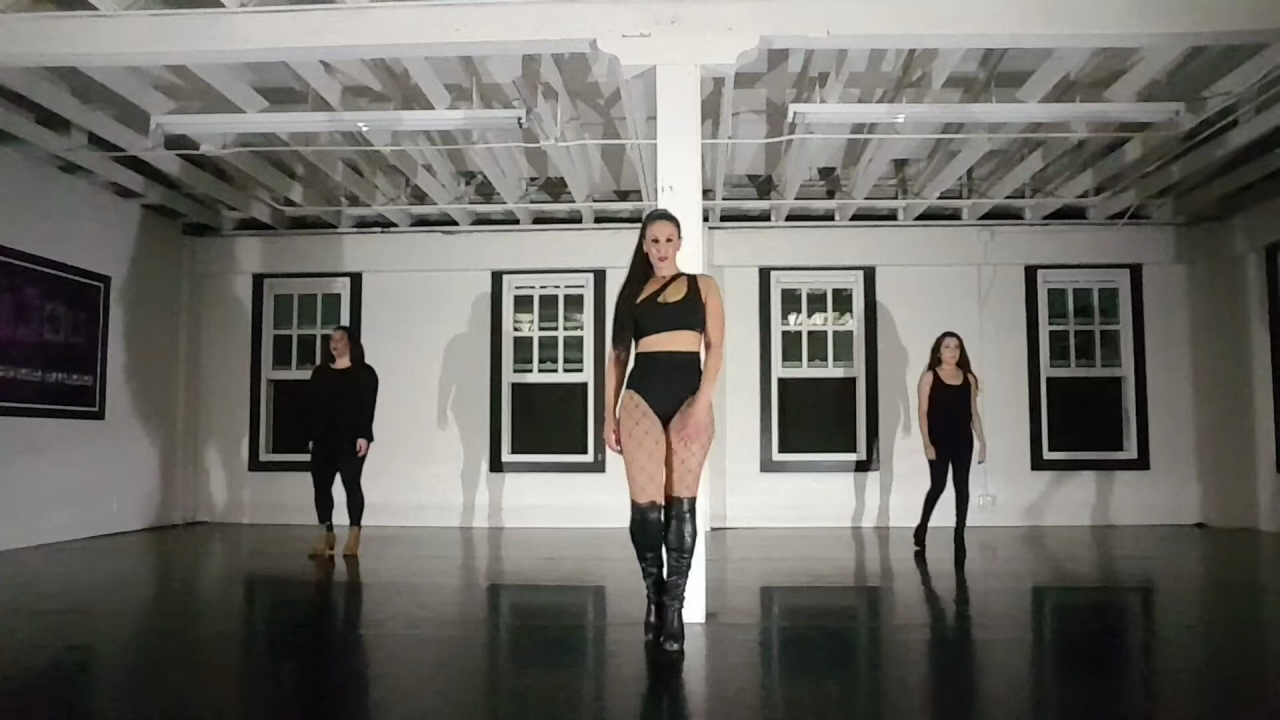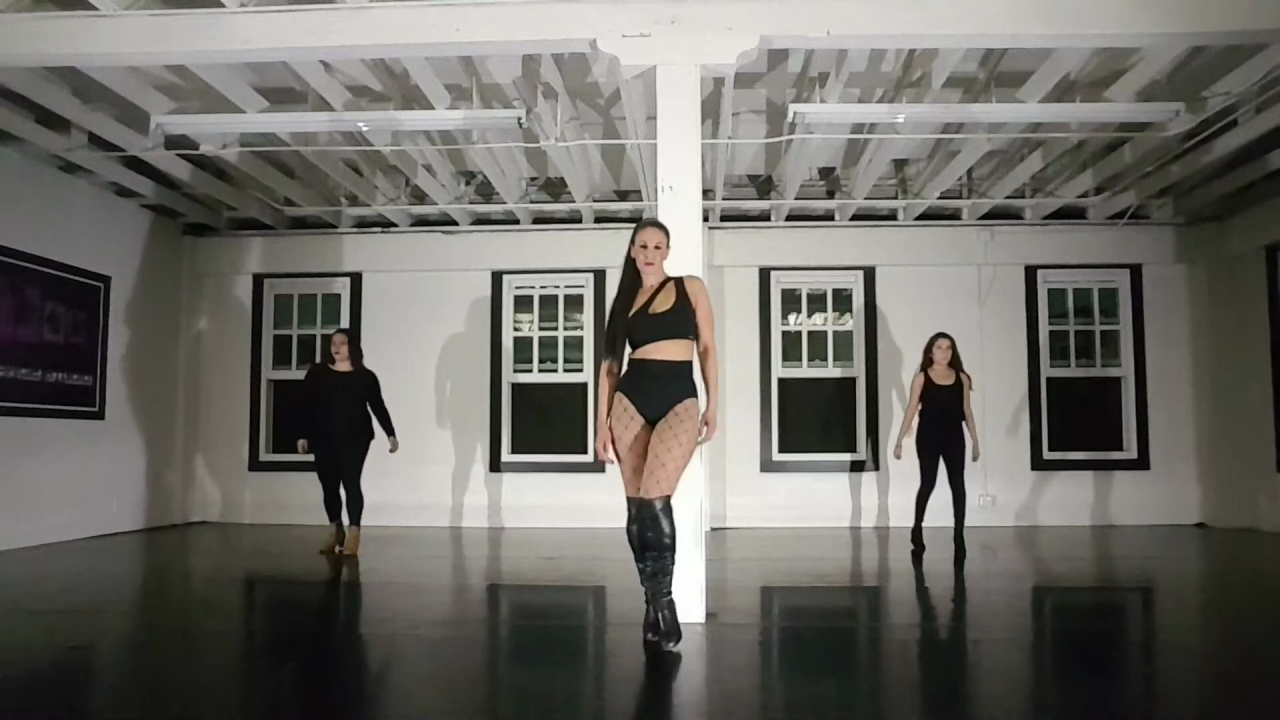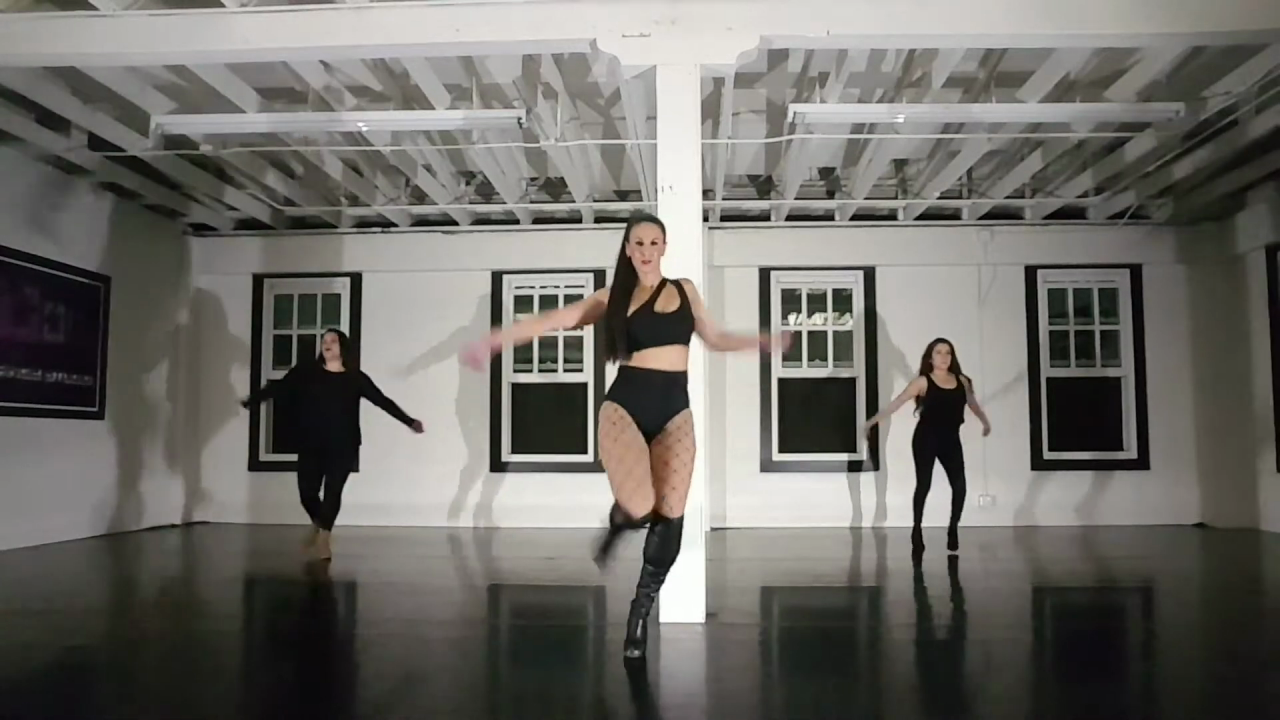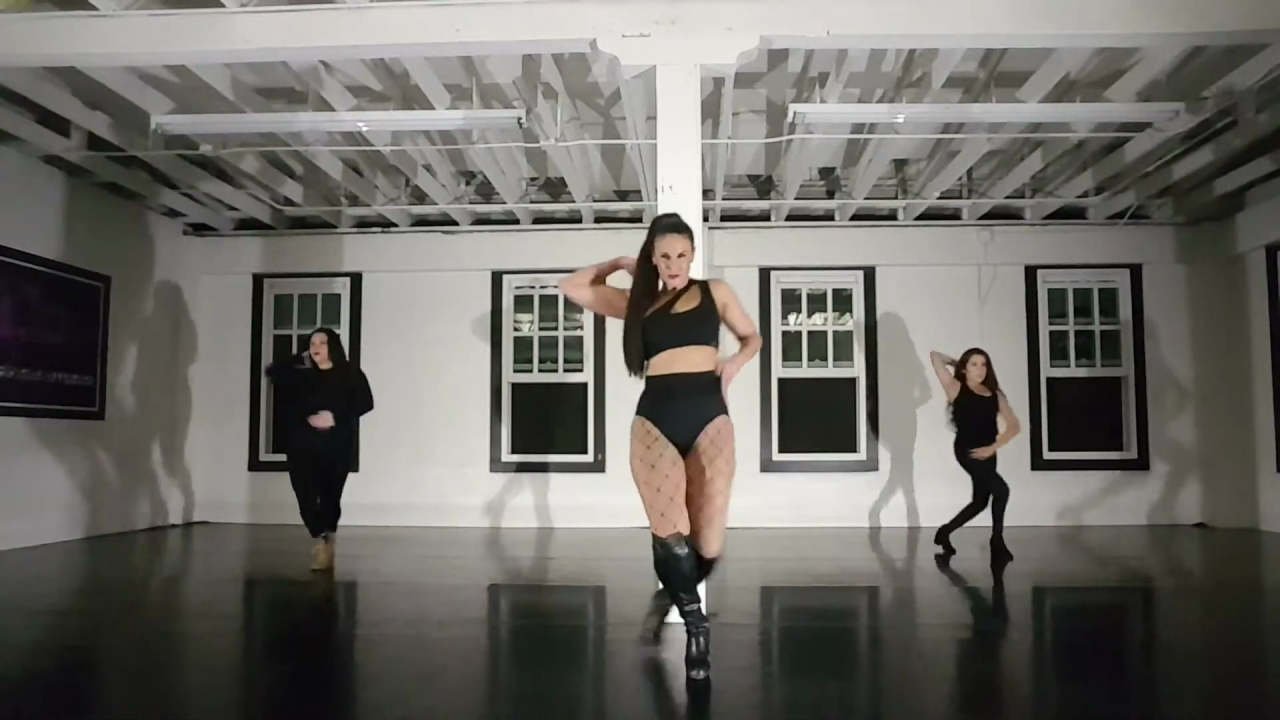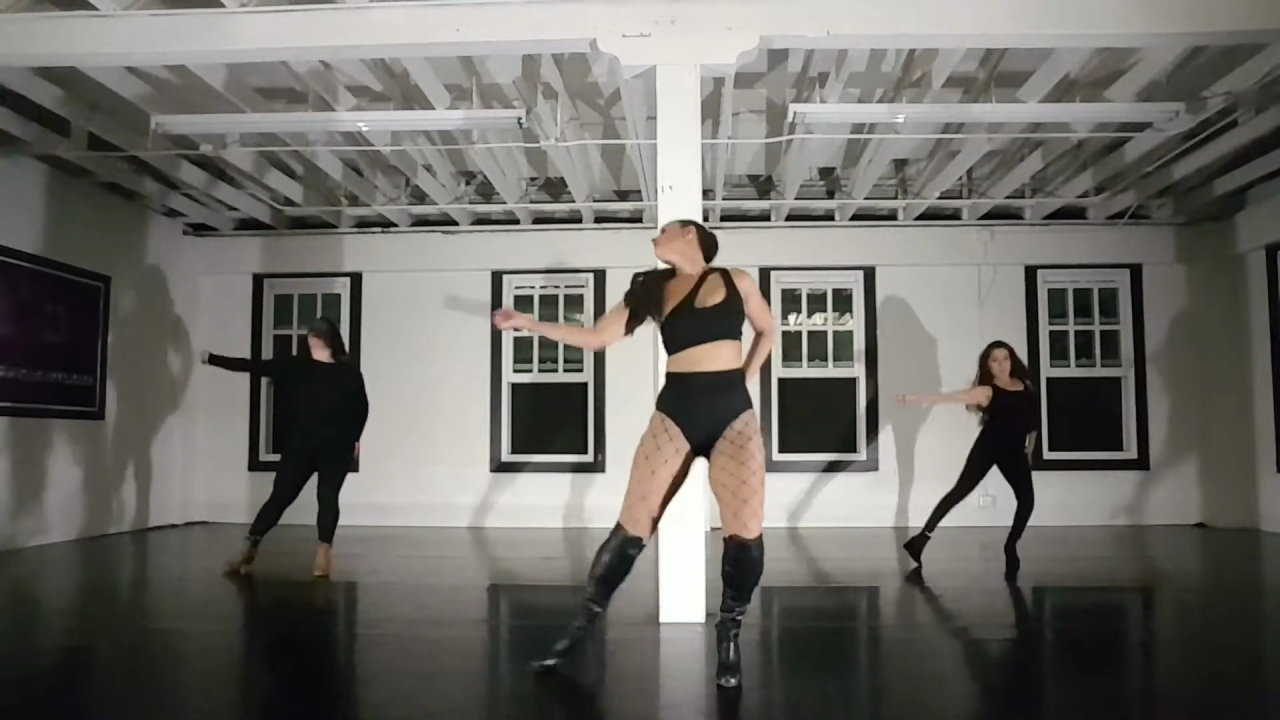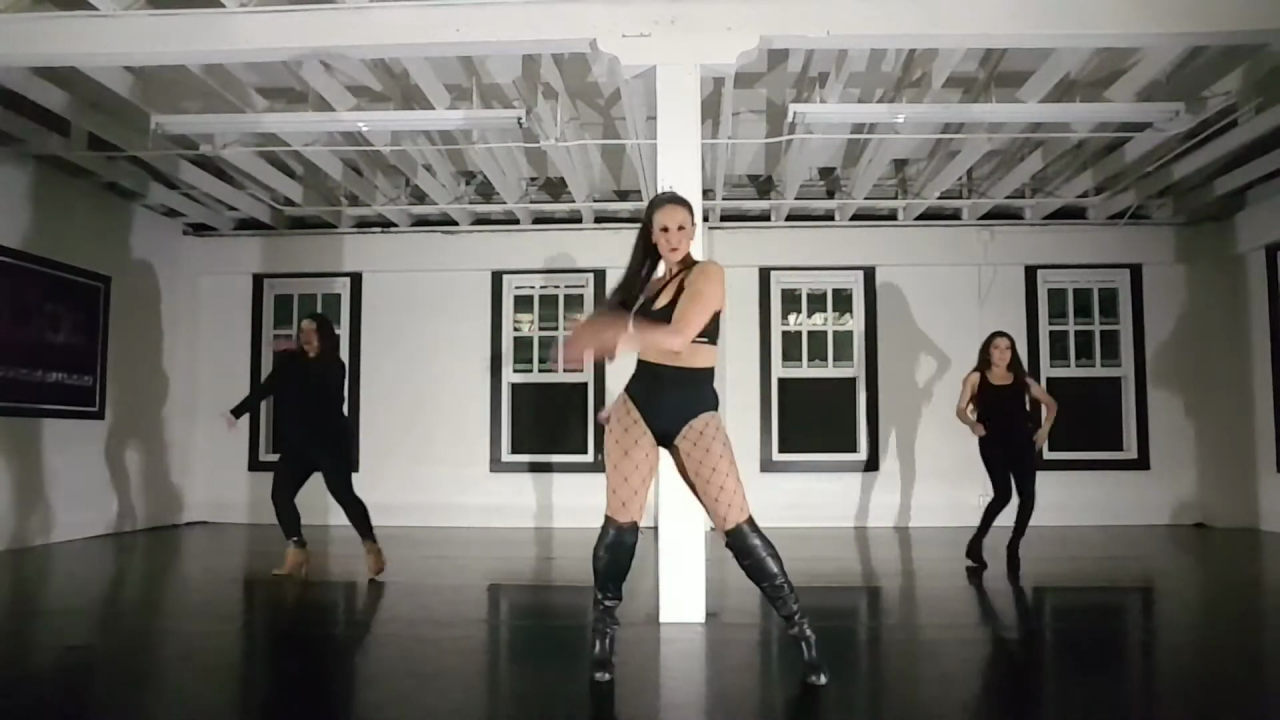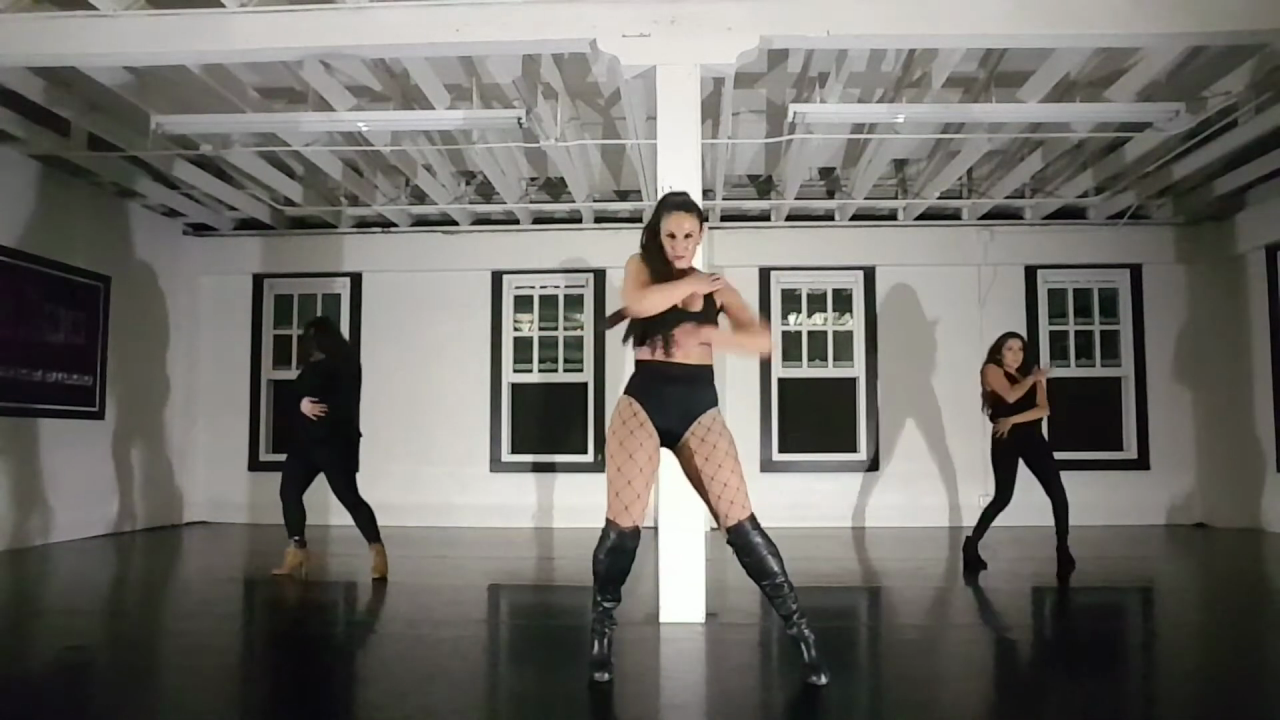
dt=0.7s
person 1, frame 1
left shoulder: (702, 285)
right shoulder: (631, 290)
left elbow: (715, 346)
right elbow: (617, 355)
left wrist: (703, 398)
right wrist: (610, 414)
left hip: (689, 393)
right hip: (641, 395)
left knee: (681, 503)
right knee: (645, 503)
left ankle: (674, 607)
right ankle: (654, 595)
person 1, frame 2
left shoulder: (691, 287)
right shoulder: (624, 300)
left elbow: (707, 347)
right elbow: (610, 364)
left wrist: (712, 404)
right wrist: (602, 423)
left hip: (679, 400)
right hip: (631, 401)
left knee: (655, 497)
right knee: (637, 505)
left ankle: (664, 601)
right ankle: (652, 602)
person 1, frame 3
left shoulder: (686, 292)
right shoulder: (611, 297)
left elbow: (712, 337)
right elbow: (555, 319)
left wrist: (758, 341)
right wrist: (496, 339)
left hip: (675, 409)
right hip: (624, 407)
left knee: (671, 514)
right knee: (638, 508)
left ankle: (642, 608)
right ankle: (617, 526)
person 1, frame 4
left shoulder: (714, 291)
right shoulder: (635, 301)
left elbow: (752, 336)
right elbow: (572, 287)
left wrist: (735, 361)
right wrist: (620, 264)
left hip: (709, 418)
right hip: (654, 421)
left knee: (707, 545)
right knee: (670, 535)
left ankle: (667, 598)
right ankle: (696, 625)
person 1, frame 5
left shoulder: (735, 281)
right shoulder: (650, 289)
left elbow: (767, 331)
right elbow: (594, 338)
left wrist: (742, 375)
right wrist: (535, 325)
left hip: (733, 413)
right hip: (675, 414)
left knee: (746, 532)
right knee: (632, 529)
left ankle: (728, 631)
right ankle: (584, 624)
person 1, frame 6
left shoulder: (707, 274)
right shoulder: (645, 282)
left elbow: (677, 339)
left wrist: (622, 331)
left hip: (695, 409)
right hip: (638, 403)
left knee: (737, 524)
right knee: (621, 521)
left ankle: (800, 629)
right ankle: (602, 630)
person 1, frame 7
left shoulder: (715, 286)
right shoulder: (639, 267)
left elbow: (763, 341)
right elbow: (636, 302)
left wrist: (708, 334)
right wrist: (689, 291)
left hip: (700, 407)
right hip: (643, 402)
left knee: (741, 523)
right knee: (624, 523)
left ankle: (802, 631)
right ankle: (601, 631)
person 2, frame 1
left shoulder: (364, 373)
right shoulder: (320, 372)
left elbow: (368, 406)
right elbow: (313, 407)
left wrist: (364, 435)
right wrist: (312, 437)
left hip: (351, 439)
right hip: (323, 438)
left knee: (351, 484)
right knee: (320, 485)
left ankle: (354, 535)
right ankle: (327, 535)
person 2, frame 2
left shoulder: (365, 377)
right shoulder: (317, 373)
left elbow: (378, 406)
right elbow: (307, 406)
left wrist: (391, 434)
right wrist: (304, 435)
left hip: (355, 439)
right hip: (324, 439)
left knee: (351, 483)
right knee: (329, 486)
left ankle: (353, 534)
right ankle: (336, 531)
person 2, frame 3
left shoulder: (356, 378)
right shoulder: (308, 371)
left elbow: (381, 400)
right elbow: (279, 387)
left wrist: (409, 421)
right wrist: (250, 402)
left hip: (343, 444)
right hip: (311, 442)
left knee: (332, 491)
right knee: (307, 491)
left ankle: (324, 535)
right ankle: (317, 525)
person 2, frame 4
left shoulder: (349, 373)
right shoulder: (301, 374)
left elbow: (366, 403)
right elbow: (273, 372)
left wrist: (335, 416)
right wrist: (300, 358)
left hip: (336, 448)
right hip: (301, 447)
left knee: (329, 499)
right knee: (306, 497)
left ankle: (327, 537)
right ankle: (322, 543)
person 2, frame 5
left shoulder: (347, 372)
right shoulder: (294, 366)
left elbow: (361, 406)
right elbow: (252, 367)
left wrist: (355, 436)
right wrist: (214, 360)
left hip: (336, 446)
right hip: (299, 444)
left knee: (327, 498)
right knee: (280, 496)
left ankle: (324, 553)
right ankle: (249, 549)
person 2, frame 6
left shoulder: (331, 364)
right shoulder: (292, 364)
right elbow: (265, 389)
right wrist: (237, 412)
left hip: (330, 441)
right hip: (298, 443)
left knee: (344, 494)
right knee: (280, 494)
left ankle: (372, 548)
right ankle: (297, 552)
person 2, frame 7
left shoulder: (343, 363)
right shoulder: (316, 367)
right elbow: (302, 390)
right wrist: (301, 402)
left hip: (336, 440)
right hip: (307, 440)
left knee: (348, 496)
right knee: (289, 491)
left ankle: (378, 552)
right ankle: (297, 553)
person 3, frame 1
left shoulder: (969, 378)
right shoulder: (929, 377)
left elbow: (974, 413)
right elbow: (923, 412)
left wrist: (982, 442)
right wrist: (926, 442)
left hip: (963, 438)
right hip: (939, 438)
left knee: (962, 486)
right knee: (939, 485)
left ankle: (959, 536)
right ankle: (922, 526)
person 3, frame 2
left shoulder: (961, 378)
right shoulder: (922, 378)
left elbow: (967, 411)
right elbow: (911, 410)
left wrist: (975, 440)
right wrist: (899, 440)
left hip: (954, 437)
right hip: (928, 437)
left knee: (958, 485)
right knee: (928, 484)
left ankle: (959, 535)
right ankle: (917, 530)
person 3, frame 3
left shoulder: (961, 381)
right shoulder: (923, 382)
left elbow: (972, 403)
right elbow: (897, 402)
left wrist: (985, 421)
right wrist: (873, 421)
left hip: (951, 439)
right hip: (926, 438)
left knee: (960, 486)
right knee: (924, 485)
left ankle: (952, 533)
right ankle: (917, 531)
person 3, frame 4
left shoulder: (995, 395)
right shoulder: (956, 388)
left elbow: (1014, 426)
right elbow: (934, 356)
left wrist: (993, 447)
right wrist: (955, 363)
left hip: (985, 451)
right hip: (966, 449)
left knee: (981, 500)
right knee: (1001, 489)
left ankle: (945, 532)
right ankle: (997, 541)
person 3, frame 5
left shoulder: (1025, 385)
right shoulder: (987, 391)
left elbow: (1030, 417)
right elbow: (951, 397)
left wrist: (1031, 444)
right wrist: (916, 399)
left hip: (1016, 450)
right hip: (989, 446)
left knee: (1027, 501)
right knee: (961, 490)
left ankle: (1011, 548)
right ankle: (922, 536)
person 3, frame 6
left shoulder: (1022, 380)
right shoulder: (976, 378)
left elbow: (1050, 403)
right elbow: (960, 408)
left wrist: (1045, 427)
right wrist: (972, 424)
left hip: (1022, 442)
right hip: (992, 442)
left knee: (1027, 495)
right knee: (1003, 493)
left ankle: (1014, 544)
right ankle: (976, 542)
person 3, frame 7
left shoulder: (1032, 377)
right shoulder: (991, 371)
left elbow: (1044, 409)
right elbow: (1011, 396)
left wrist: (1014, 419)
right wrist: (1031, 379)
left hip: (1033, 440)
right hip: (1005, 441)
left knee: (1057, 493)
right knee: (1002, 497)
left ankle: (1063, 549)
right ankle: (971, 545)
